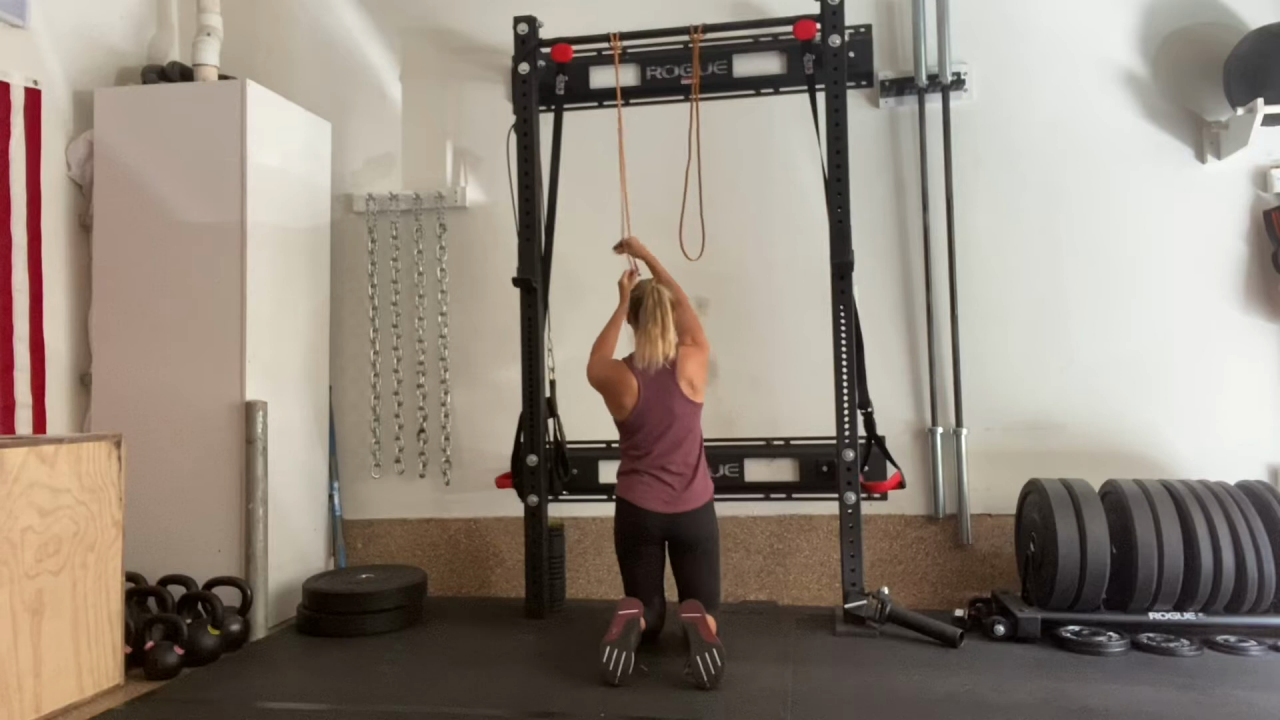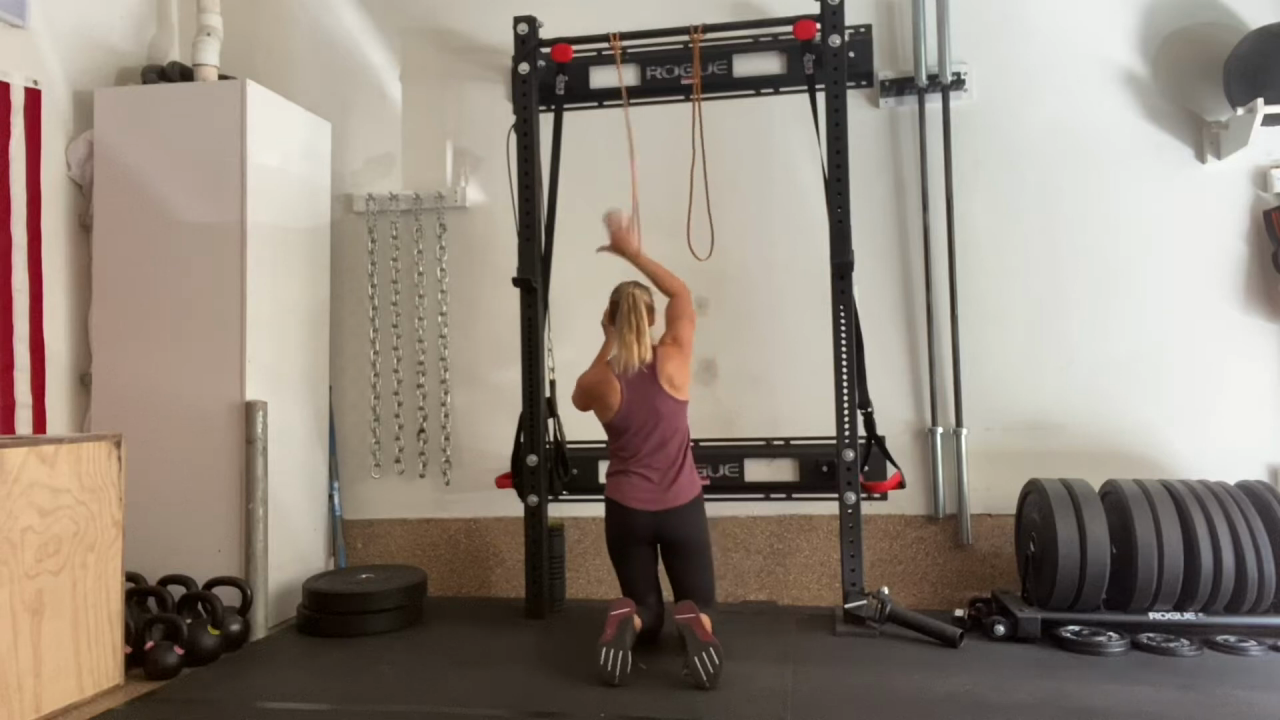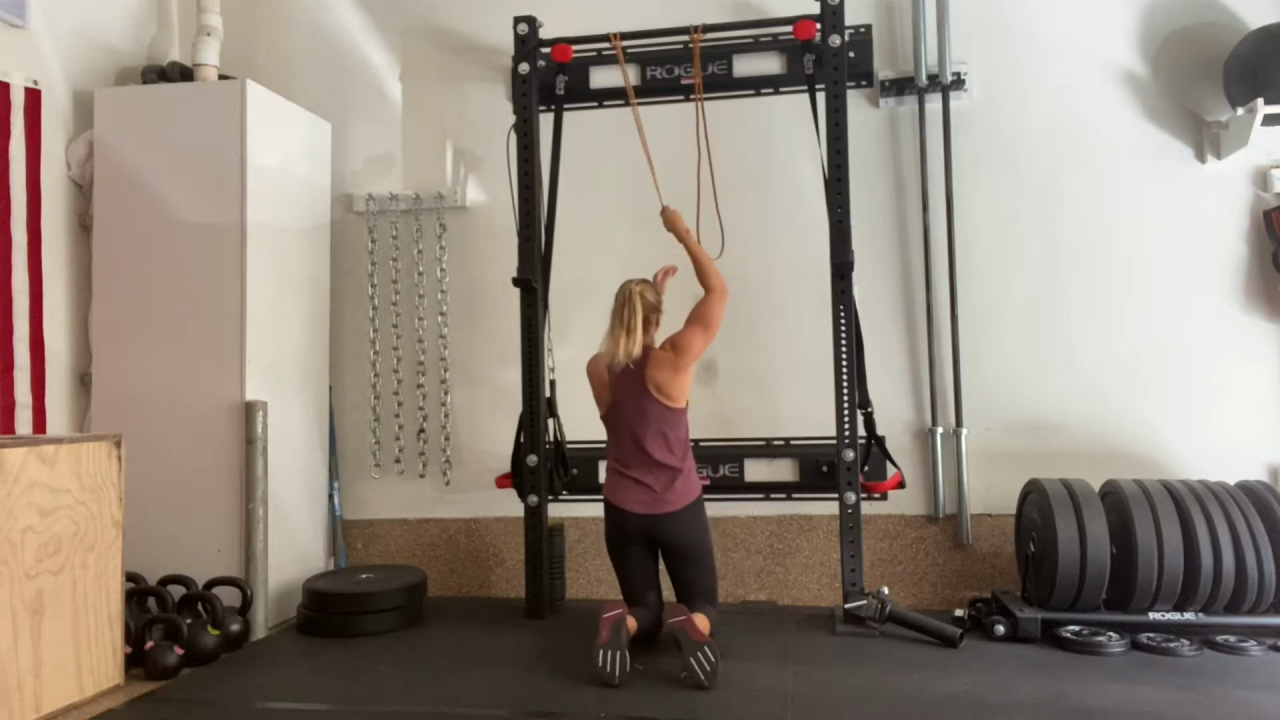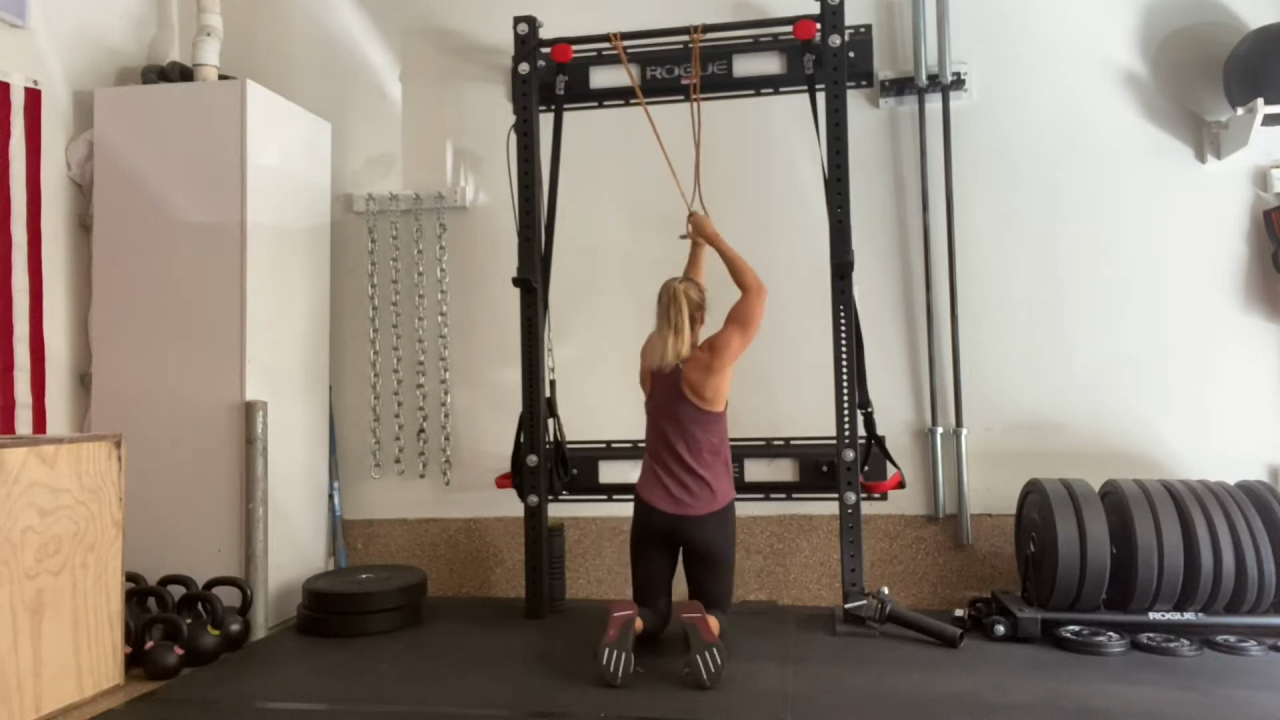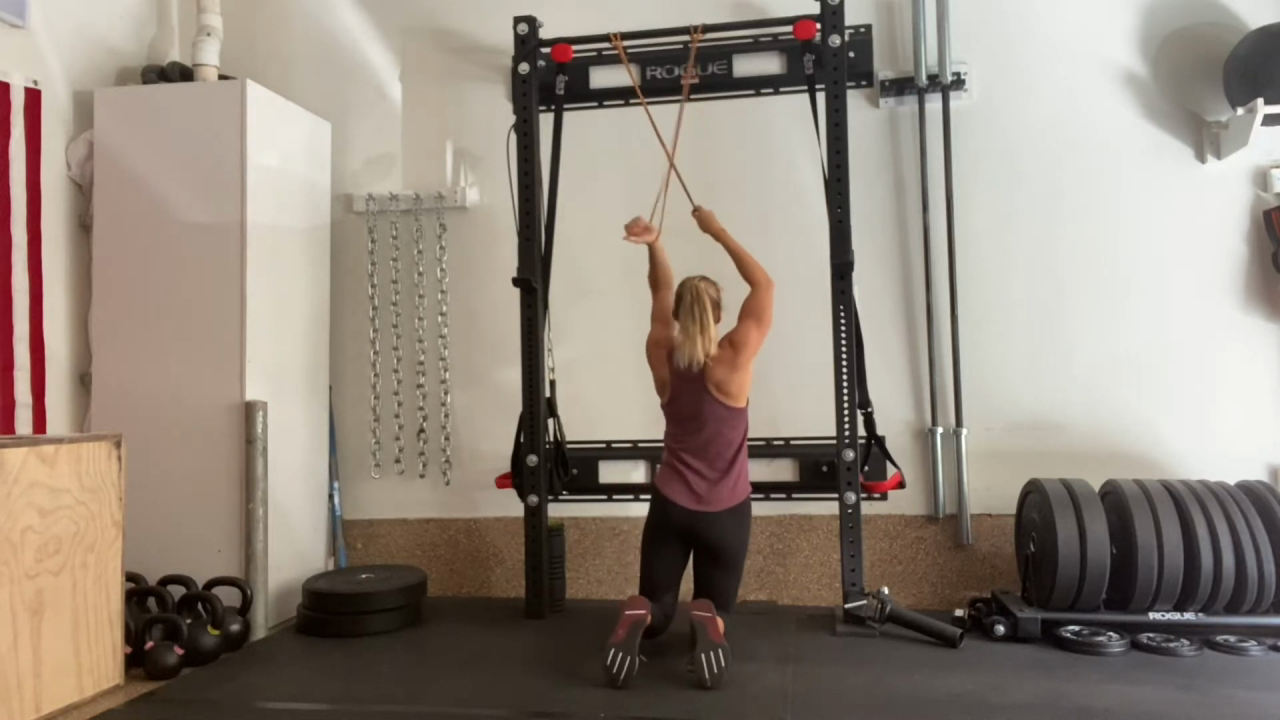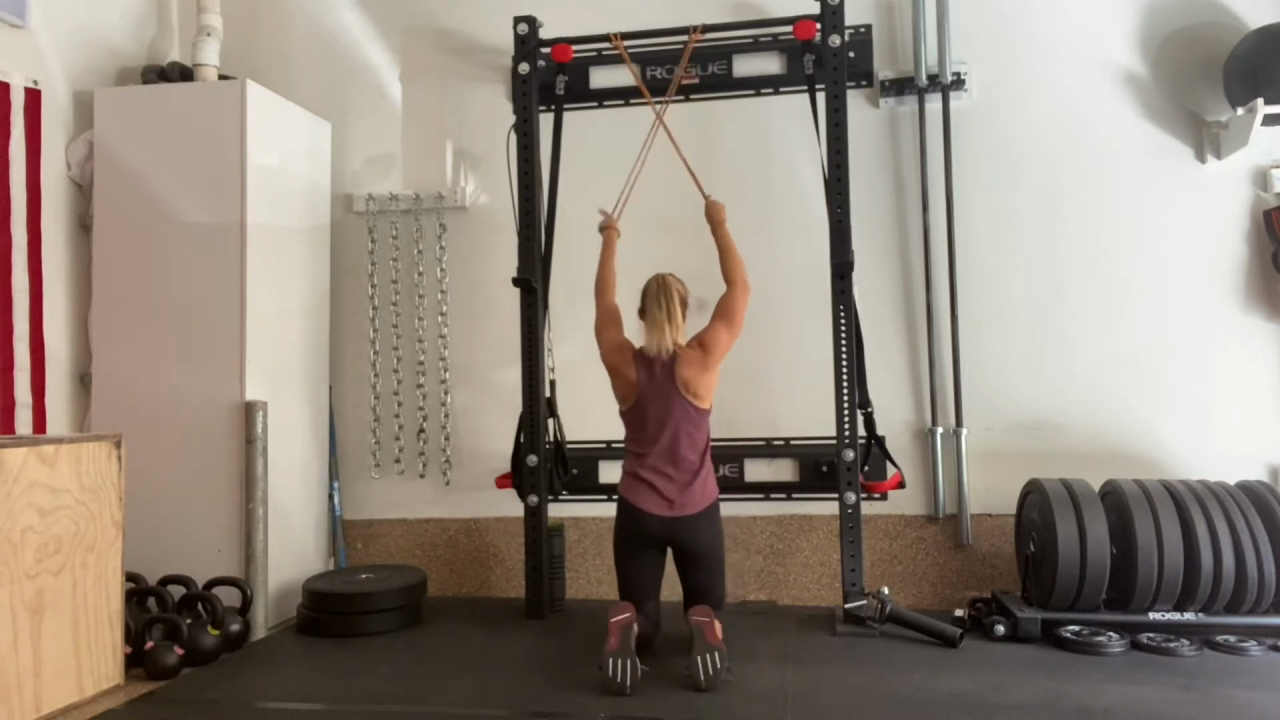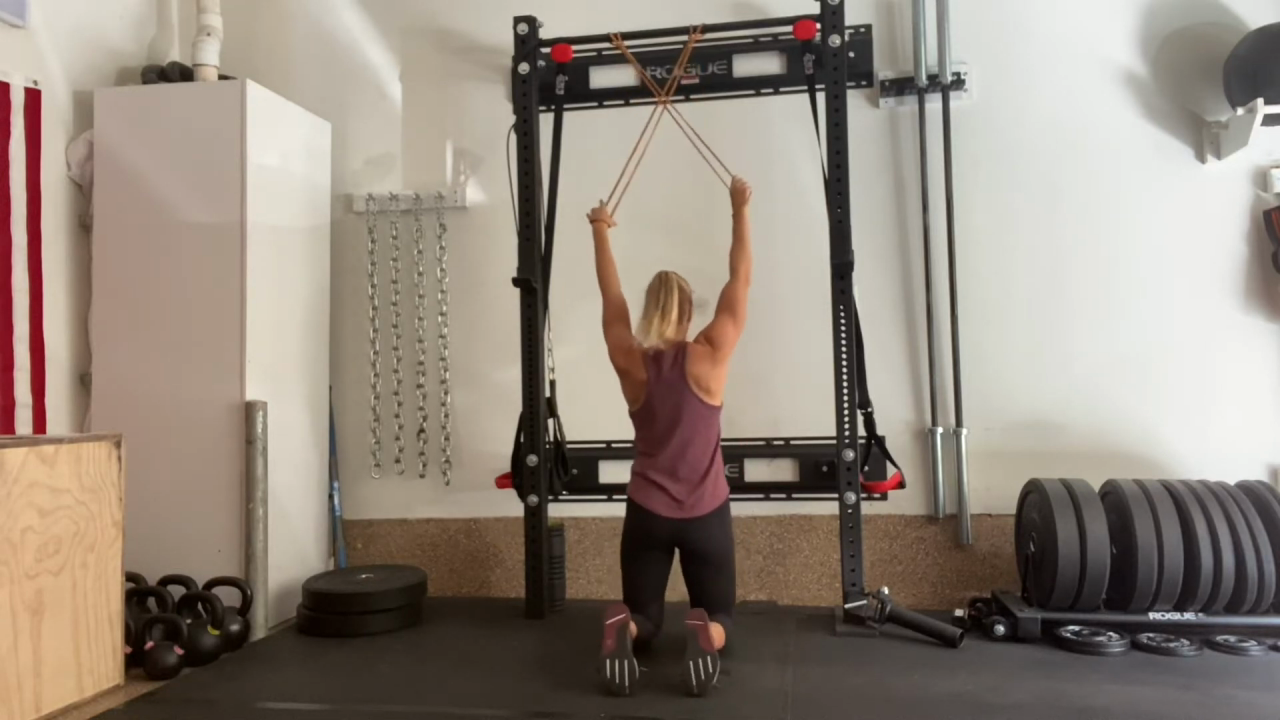
dt=0.5s
person 1, frame 1
left shoulder: (617, 378)
right shoulder: (694, 360)
left elbow: (596, 362)
right elbow: (682, 301)
left wrist: (622, 302)
right wrist: (646, 255)
left hip: (638, 510)
right hip: (693, 509)
left knee: (647, 607)
right knee: (704, 604)
left ankle: (631, 622)
right ankle: (697, 623)
person 1, frame 2
left shoulder: (598, 381)
right shoulder: (674, 359)
right elbow: (680, 292)
left wrist: (607, 347)
right wrist: (631, 250)
left hip: (627, 512)
right hip: (682, 507)
left knee: (646, 609)
right knee: (699, 603)
left ankle: (628, 621)
right ankle: (693, 621)
person 1, frame 3
left shoulder: (598, 370)
right shoulder: (672, 361)
left elbow: (629, 363)
right elbow: (718, 293)
left wrist: (652, 287)
right wrist: (682, 233)
left hip: (624, 512)
right hip: (679, 510)
left knee: (645, 611)
right knee: (701, 604)
left ankle: (622, 625)
right ankle: (689, 626)
person 1, frame 4
left shoulder: (649, 359)
right shoulder: (711, 363)
left elbow: (679, 298)
right elbow: (755, 292)
left wrist: (698, 247)
right wrist: (712, 237)
left hip: (652, 510)
right hip: (708, 514)
left knee: (651, 611)
right knee: (713, 609)
left ankle: (628, 623)
right ankle: (700, 623)
person 1, frame 5
left shoulder: (662, 359)
right shoulder: (734, 360)
left elbow: (662, 294)
right elbow: (763, 285)
left wrist: (652, 246)
right wrist: (717, 231)
left hip: (670, 505)
right hip: (726, 511)
left knee: (657, 605)
right knee: (717, 607)
left ankle: (636, 618)
right ankle: (706, 624)
person 1, frame 6
left shoulder: (621, 364)
right shoulder: (701, 360)
left elbow: (605, 301)
right elbow: (739, 288)
left wrist: (609, 242)
right wrist: (719, 226)
left hip: (637, 512)
right hip: (696, 512)
left knee: (643, 615)
right knee: (708, 606)
left ankle: (626, 625)
right ankle: (705, 629)
person 1, frame 7
left shoulder: (631, 363)
right shoulder: (709, 358)
left elbow: (611, 294)
right elbow: (740, 281)
left wrist: (600, 230)
right wrist: (740, 210)
left hip: (648, 512)
right hip: (705, 513)
left knee: (645, 615)
right knee: (718, 615)
left ankle: (623, 628)
right ankle: (704, 634)
